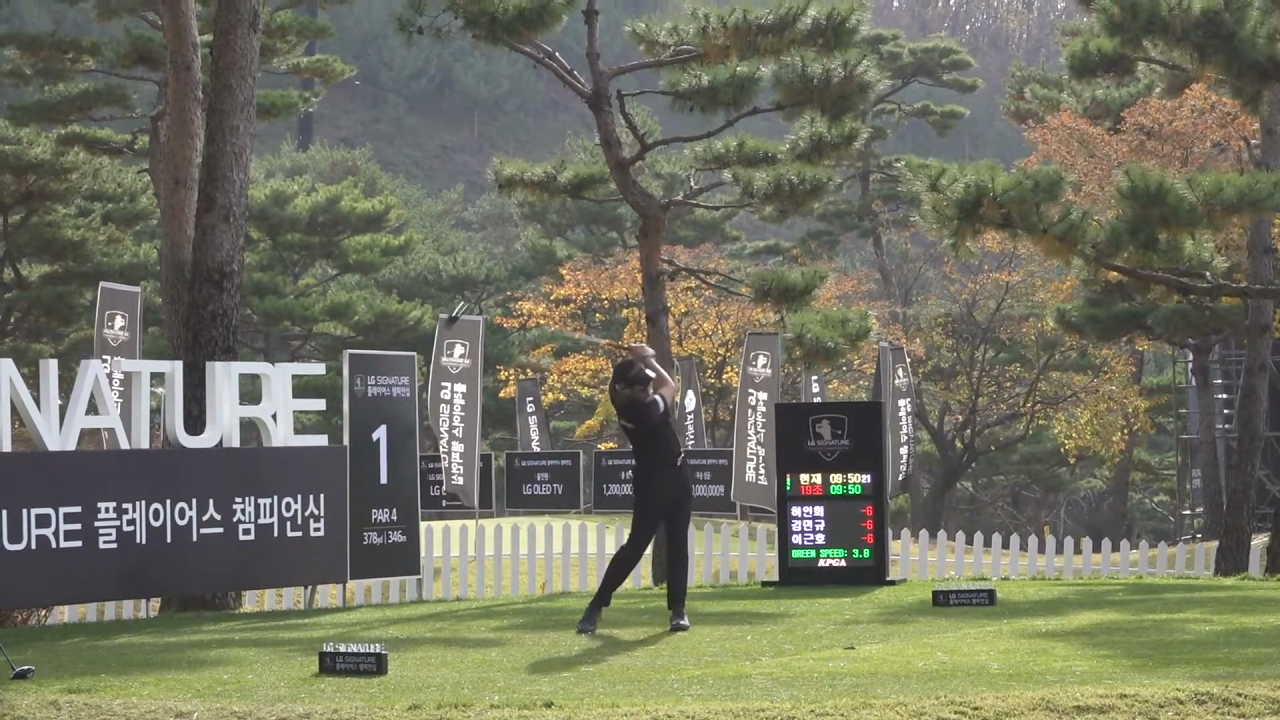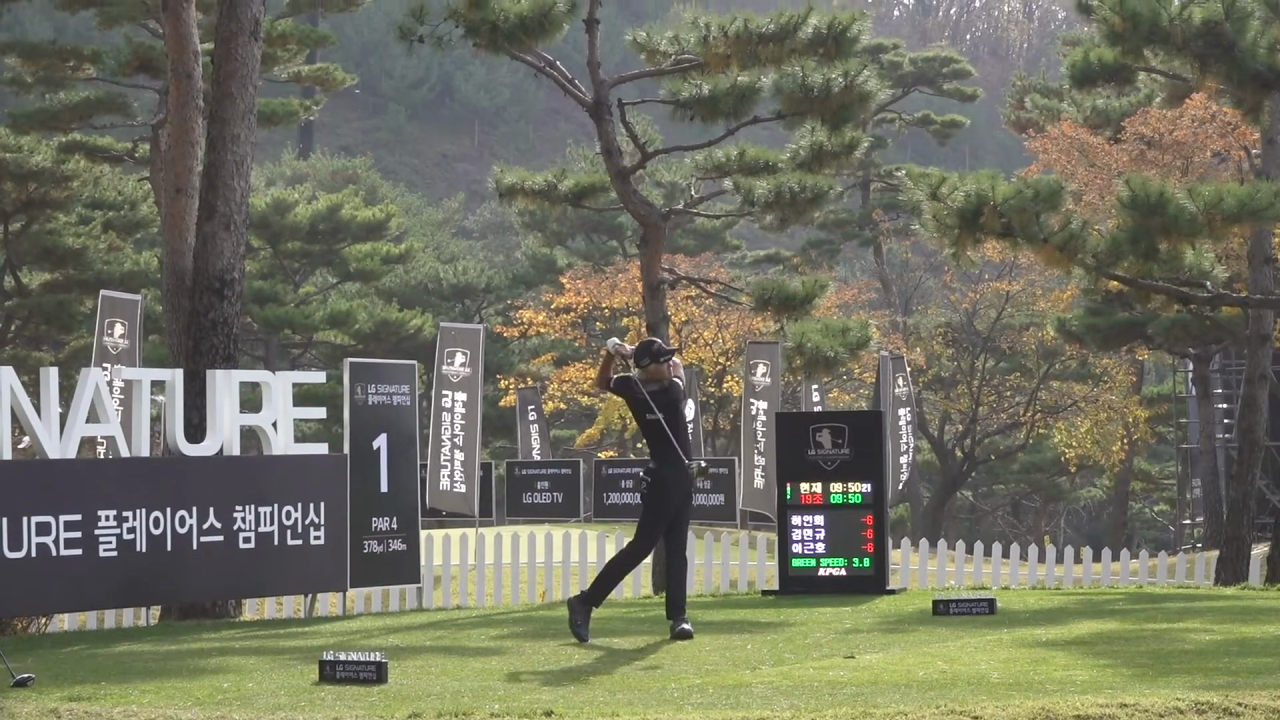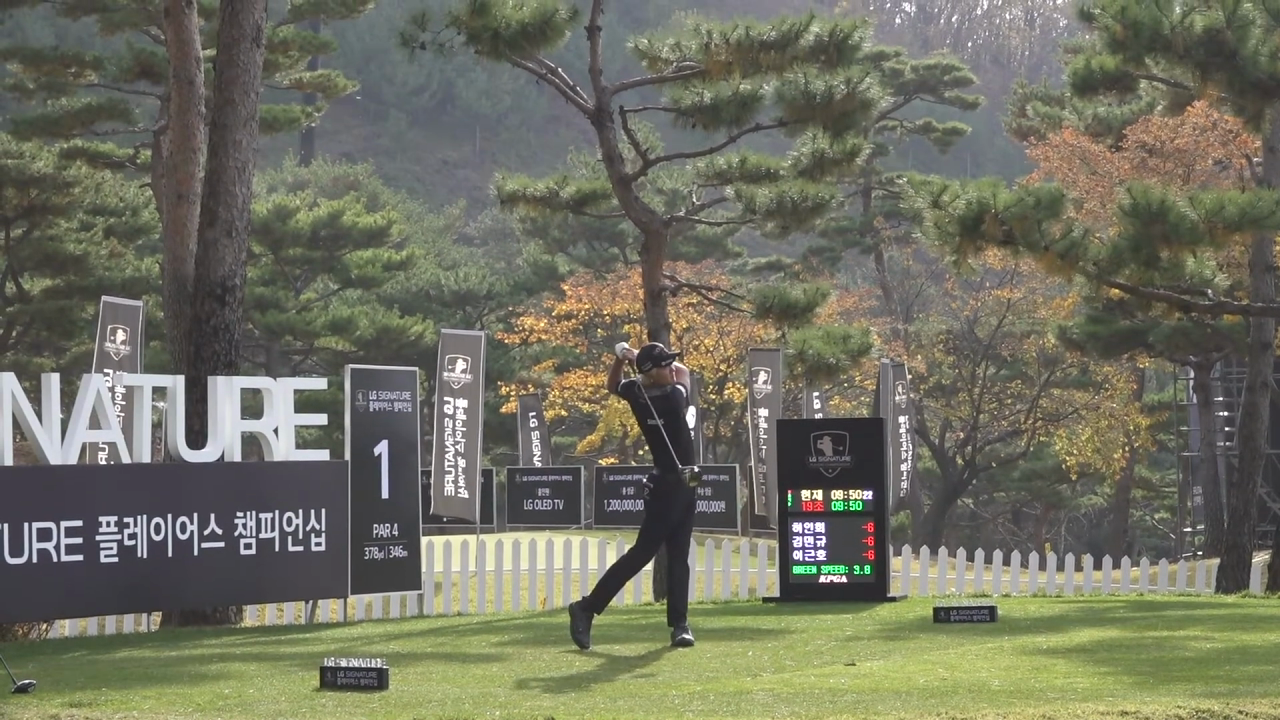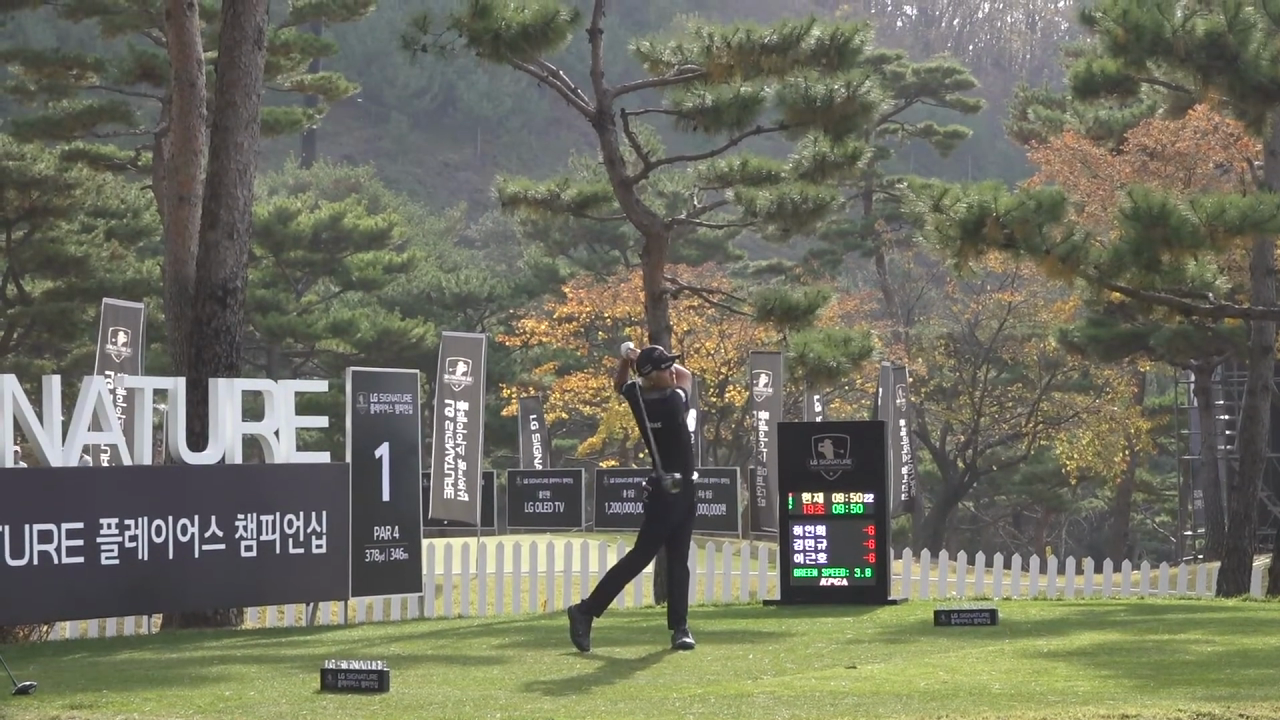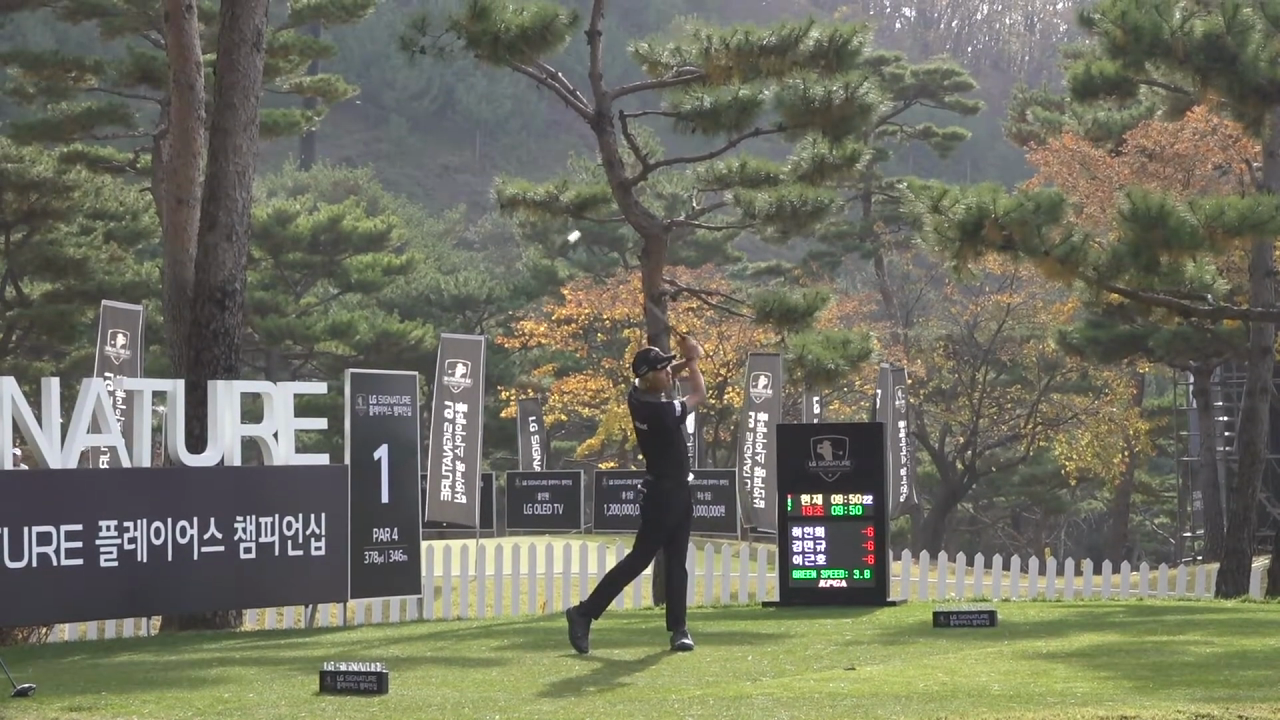
dt=0.4s
person 1, frame 1
left shoulder: (623, 388)
right shoulder: (644, 408)
left elbow: (660, 380)
right elbow: (670, 386)
left wrist: (642, 364)
right wrist: (647, 362)
left hip: (676, 472)
right hip: (652, 479)
left knee: (678, 542)
right knee: (636, 545)
left ankle: (678, 609)
right ankle: (598, 605)
person 1, frame 2
left shoulder: (630, 386)
right shoulder: (670, 392)
left elbow: (601, 383)
right elbow: (680, 367)
left wrist: (611, 354)
right wrist: (634, 354)
left hip: (677, 477)
right hip: (664, 479)
left knee: (677, 550)
right knee: (641, 546)
left ankle: (678, 617)
right ankle: (585, 602)
person 1, frame 3
left shoulder: (636, 392)
right shoulder: (672, 398)
left elbow: (612, 384)
right elbow: (685, 372)
left wrist: (622, 358)
right wrist: (640, 358)
left hip: (680, 484)
right hip: (669, 486)
left knee: (679, 557)
right knee: (642, 552)
left ankle: (679, 624)
right ankle: (586, 607)
person 1, frame 4
left shoulder: (636, 395)
right shoulder: (671, 403)
left elbow: (619, 385)
right elbow: (688, 376)
left wrist: (628, 359)
right wrist: (641, 359)
left hip: (679, 488)
right hip: (670, 491)
left knee: (678, 560)
right knee: (641, 555)
left ankle: (679, 627)
right ankle: (585, 611)
person 1, frame 5
left shoulder: (639, 392)
right shoulder: (655, 409)
left elbow: (672, 376)
right elbow: (697, 398)
left wrist: (687, 358)
right wrist: (693, 361)
left hip: (677, 490)
right hip: (663, 492)
left knee: (677, 561)
right knee: (639, 559)
left ankle: (678, 628)
right ankle: (584, 613)
